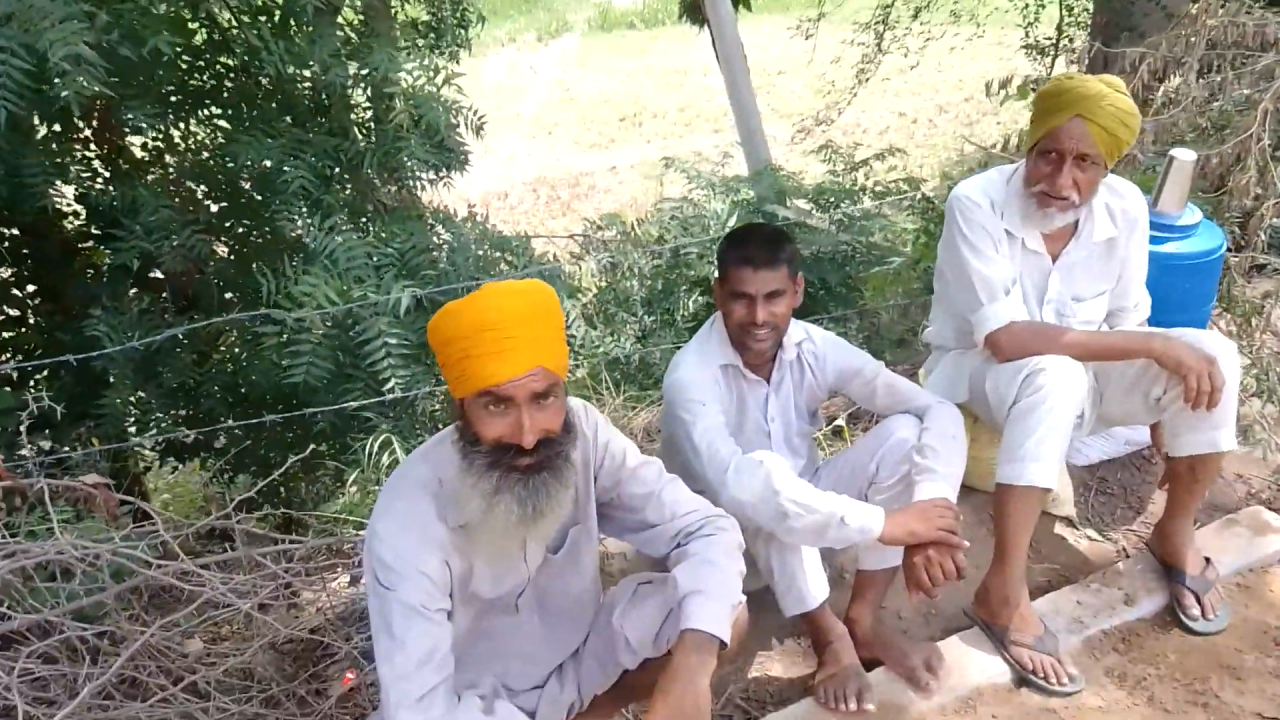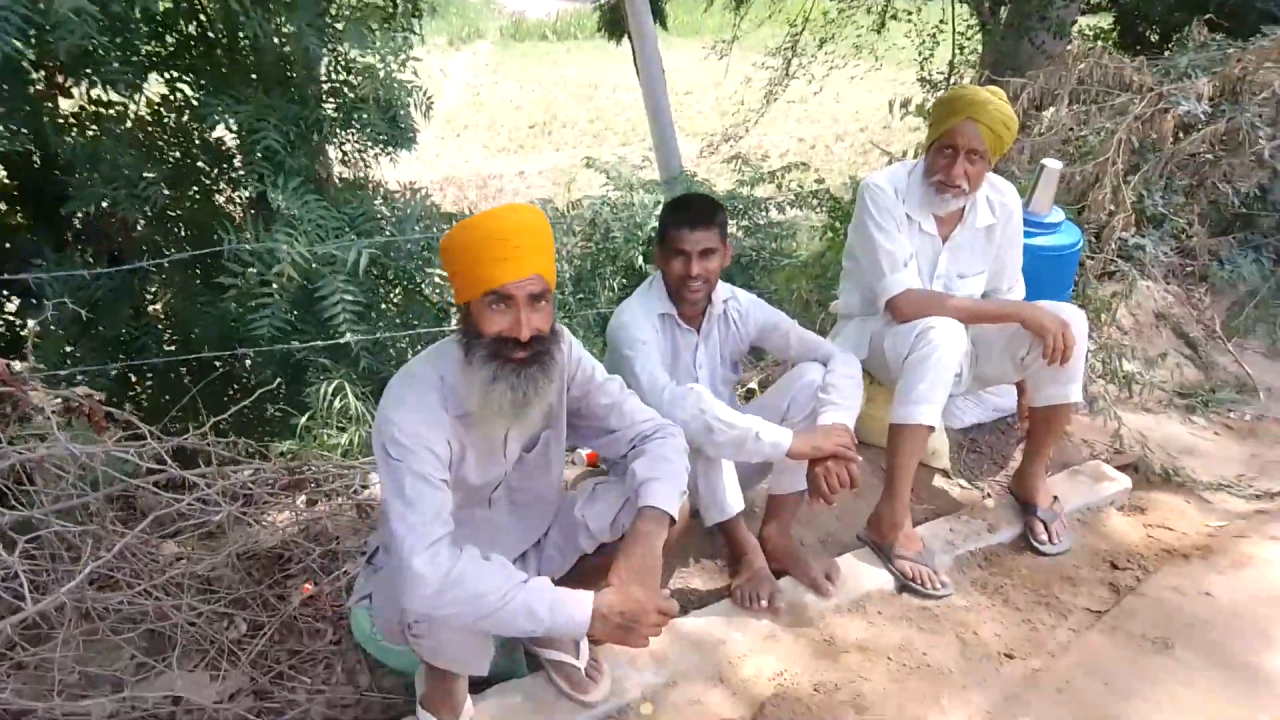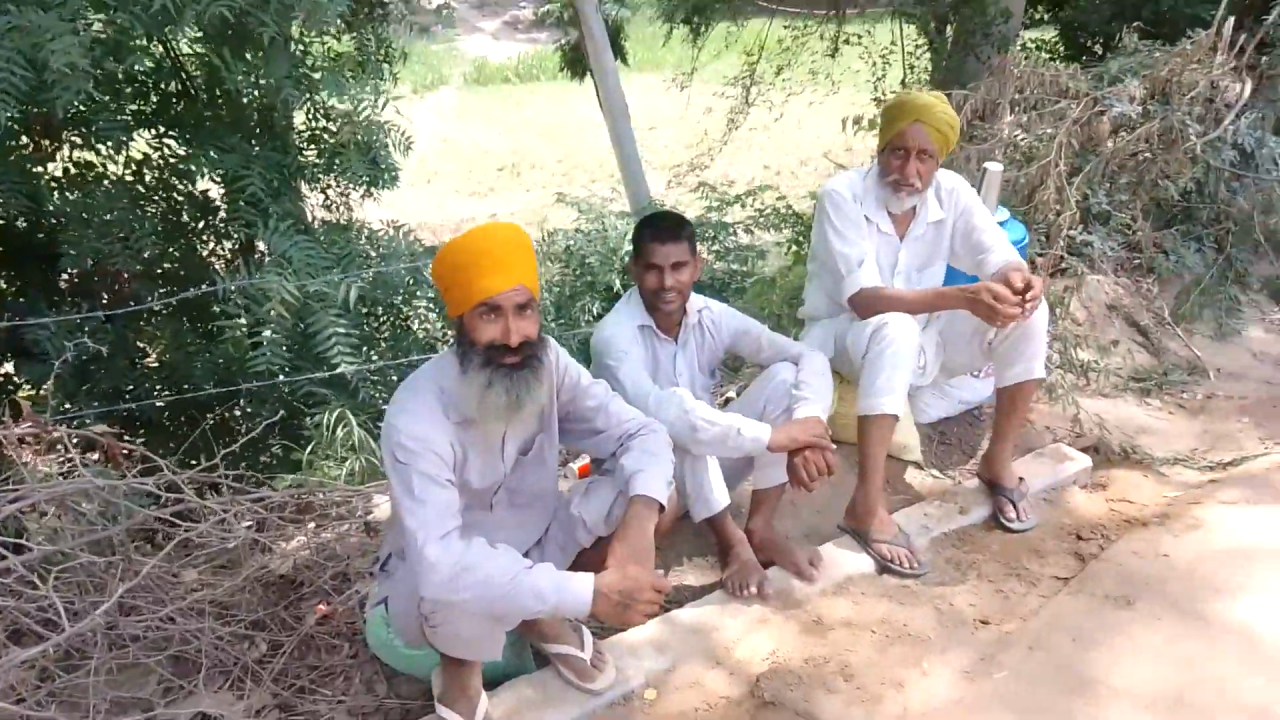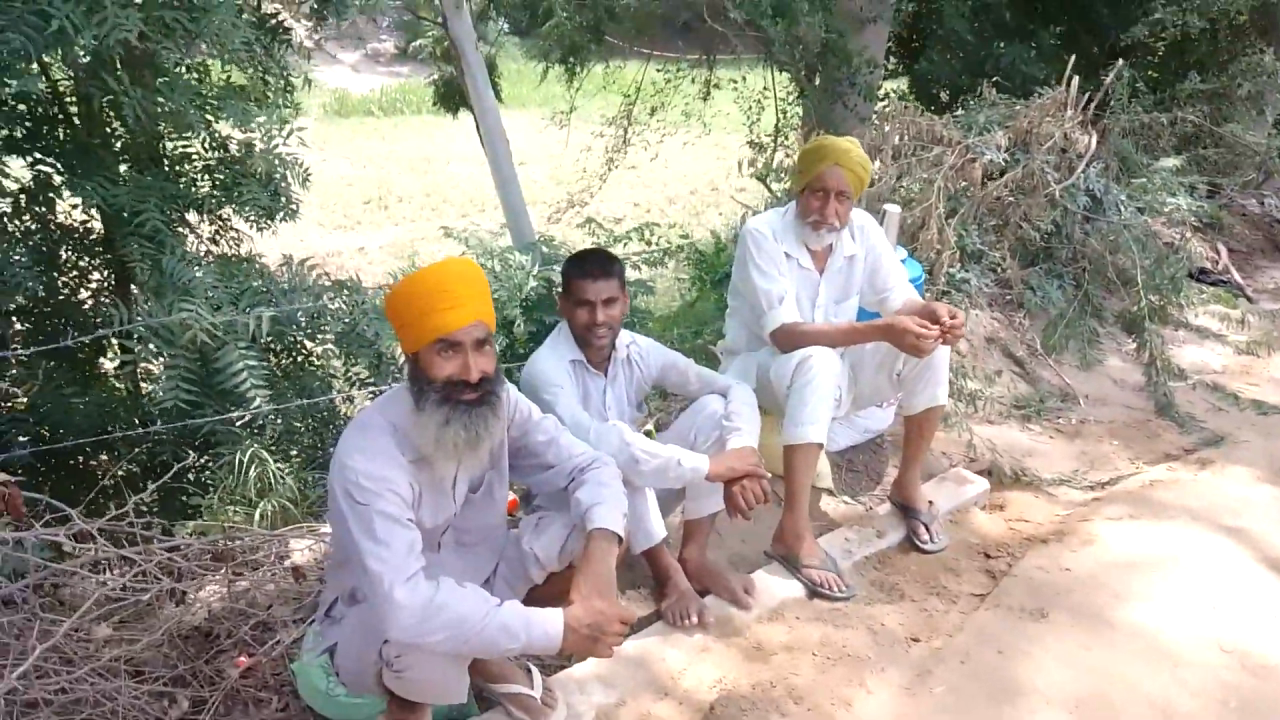
dt=1s
person 1, frame 1
left shoulder: (1125, 207)
right shoulder: (976, 203)
left elbow: (1127, 324)
right elbow: (1005, 339)
left wrist: (1163, 420)
right wrist: (1155, 347)
left hip: (1074, 373)
right hip: (975, 369)
left knee: (1211, 356)
right knee: (1055, 375)
left ankle: (1175, 535)
right ankle: (1002, 594)
person 1, frame 2
left shoulder: (1002, 201)
right shoulder: (883, 191)
left elbow: (1003, 298)
right elbow: (904, 304)
left wrist: (1026, 379)
right wrist: (1022, 314)
left hip: (955, 344)
right hip: (876, 337)
left knee: (1066, 322)
right knee: (940, 334)
left ankle: (1031, 476)
right ankle: (891, 518)
person 1, frame 3
left shoulder: (952, 192)
right shoulder: (842, 195)
left elbow: (999, 260)
right elbow: (864, 300)
left wrist: (1018, 277)
right wrist: (963, 298)
left hip: (918, 337)
right hip: (843, 336)
left knee: (1026, 311)
right knee: (895, 328)
left ankle: (997, 461)
right ankle: (867, 506)
person 1, frame 4
left shoulder: (863, 229)
right shoulder: (762, 233)
left elbow: (899, 300)
right elbow: (785, 334)
left wrist: (930, 311)
right wrist: (882, 331)
left hip: (831, 370)
right hip: (760, 367)
left knee: (929, 344)
right knee: (817, 363)
left ankle: (908, 484)
right ankle: (793, 532)
person 2, frame 1
left shoulder: (582, 431)
right shoulder: (410, 515)
left elbow: (707, 529)
left wrist: (691, 667)
left hip: (575, 653)
left knee: (723, 613)
person 2, frame 2
left shoulder: (557, 353)
right shoulder: (414, 405)
left elbow: (657, 436)
right elbow: (429, 575)
left wrist: (648, 537)
right wrist: (589, 612)
left hip: (532, 542)
right hip: (439, 581)
left knee: (662, 506)
right knee: (443, 601)
left ankle: (543, 622)
right ankle: (445, 672)
person 2, frame 3
left shoulder: (546, 361)
right shoulder: (418, 414)
left elbow: (643, 433)
right elbow: (440, 566)
left wrist: (640, 520)
right wrist: (589, 593)
left hip: (531, 546)
right hip: (430, 583)
left knee: (653, 495)
right knee: (464, 597)
left ankle: (542, 615)
right ankle: (460, 662)
person 2, frame 4
left shoulder: (496, 401)
right shoulder: (369, 453)
left elbow: (592, 467)
right elbow: (406, 608)
left wrist: (601, 552)
right wrist: (558, 628)
left hip: (476, 583)
right hip: (375, 623)
left knee: (593, 524)
right knee: (430, 638)
left ankle: (485, 655)
person 3, frame 1
left shoulder: (815, 348)
right shoulder: (691, 375)
left elbow: (938, 411)
right elbow: (734, 487)
left wrist: (930, 510)
right wrist: (881, 524)
left hip: (807, 517)
left knee: (904, 432)
right knee: (764, 472)
left ankle: (862, 623)
right ankle: (829, 637)
person 3, frame 2
left shoulder: (739, 307)
right shoulder: (633, 322)
left elbow: (840, 360)
right elbow: (670, 408)
left wrist: (832, 435)
right wrist: (790, 442)
left hip: (728, 456)
left knee: (811, 377)
right knee: (692, 425)
left ankle: (775, 538)
right ankle: (744, 549)
person 3, frame 3
left shoulder: (712, 316)
right shoulder: (614, 335)
left elbow: (810, 359)
right elbow: (657, 411)
left wrist: (806, 428)
right wrist: (769, 436)
left hip: (711, 461)
left knee: (785, 376)
right knee: (679, 425)
left ankle: (761, 530)
right ankle: (731, 541)
person 3, frame 4
left shoulder: (638, 351)
right shoulder: (545, 370)
left elbow: (736, 390)
right elbow: (595, 443)
left wrist: (739, 456)
right wrist: (707, 465)
left hip: (638, 495)
left knee: (713, 408)
right knee: (614, 455)
left ankle: (694, 558)
right ankle: (666, 572)
